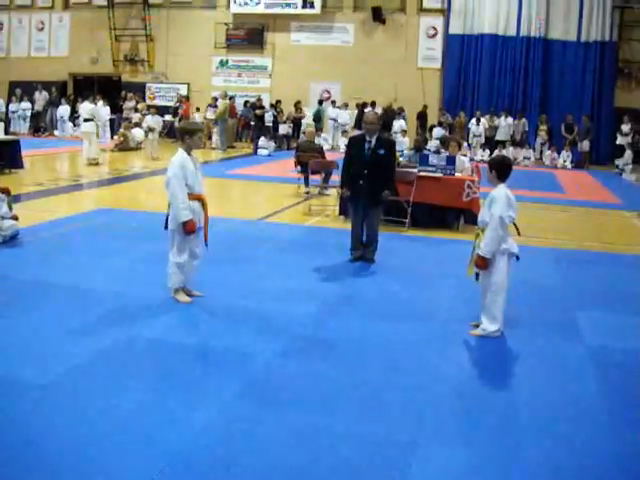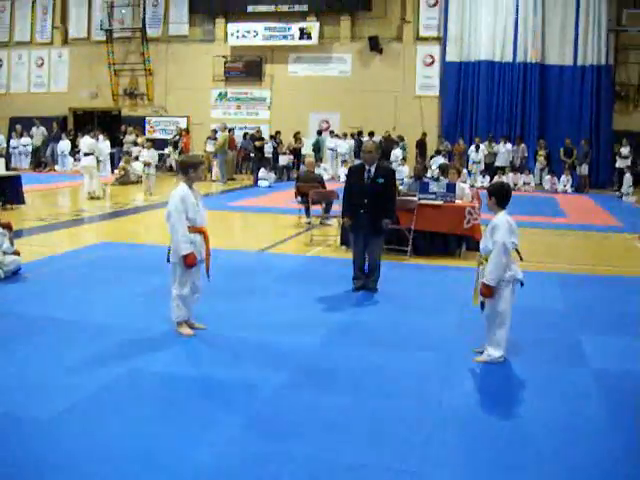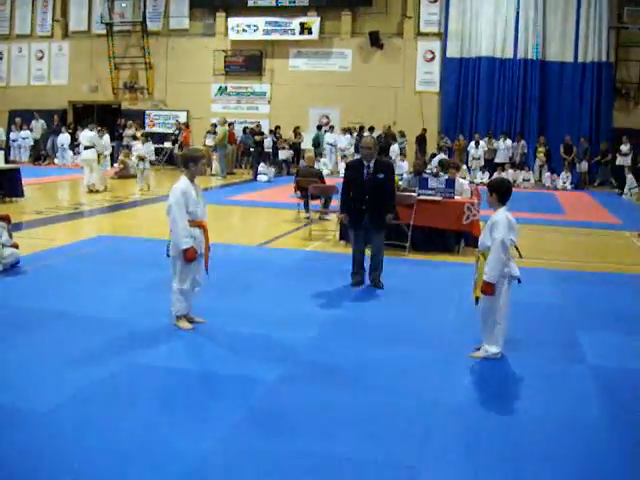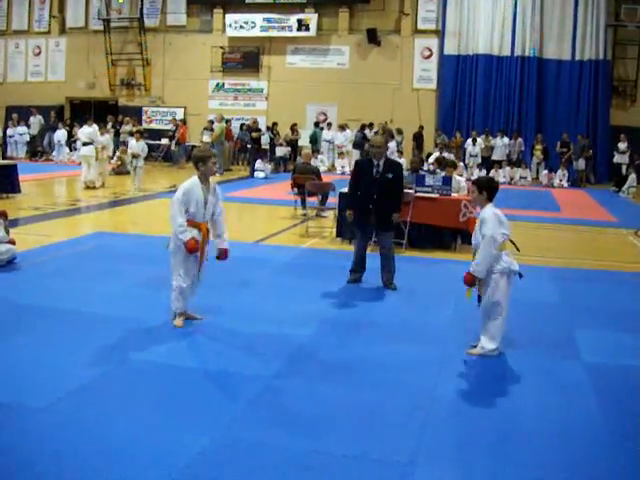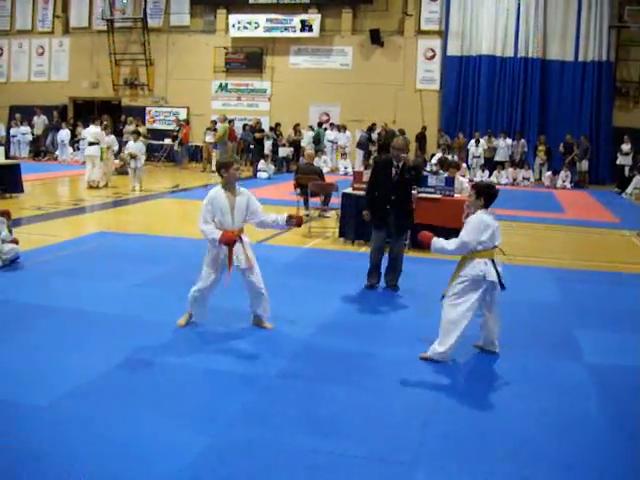
dt=0.4s
person 1, frame 1
left shoulder: (499, 195)
right shoulder: (500, 193)
left elbow: (496, 226)
left wrist: (483, 252)
right wrist: (483, 249)
left hip: (496, 248)
right hip: (494, 247)
left knee: (494, 287)
right knee: (489, 286)
left ankle: (491, 326)
right ankle: (487, 320)
person 1, frame 2
left shoulder: (500, 222)
right shoulder: (500, 220)
left elbow: (499, 254)
left wrist: (489, 281)
right wrist: (487, 278)
left hip: (499, 276)
right hip: (497, 274)
left knee: (497, 314)
right knee: (492, 314)
left ankle: (494, 352)
right ankle: (491, 347)
person 1, frame 3
left shoulder: (500, 219)
right shoulder: (500, 216)
left elbow: (498, 251)
left wrist: (489, 278)
left hip: (496, 272)
right hip: (494, 270)
left knee: (494, 311)
right knee: (489, 310)
left ankle: (491, 349)
right ankle: (490, 344)
person 1, frame 4
left shoulder: (488, 215)
right shoulder: (490, 213)
left elbow: (489, 248)
left wrist: (475, 272)
right wrist: (477, 270)
left hip: (496, 267)
right hip: (496, 266)
left knee: (493, 307)
right knee: (490, 306)
left ankle: (489, 345)
right ankle: (487, 342)
person 1, frame 5
left shoulder: (476, 220)
right shoulder: (491, 221)
left elbow: (459, 245)
left wrist: (432, 241)
left hip: (475, 269)
right hip: (488, 268)
left knee: (453, 306)
right knee: (487, 308)
left ankle: (439, 351)
right ankle: (490, 344)
person 2, frame 1
left shoulder: (194, 160)
right shoulder: (178, 162)
right elbow: (177, 194)
left wrist: (199, 214)
right wrist: (186, 218)
left hip: (195, 212)
right hip: (183, 214)
left knee: (193, 253)
right knee: (179, 253)
left ankle: (185, 285)
right ankle: (177, 289)
person 2, frame 2
left shoulder: (195, 192)
right shoulder: (179, 195)
right elbow: (178, 227)
left wrist: (203, 247)
right wrist: (186, 251)
left hip: (197, 244)
right hip: (185, 246)
left knee: (194, 285)
right knee: (182, 285)
left ankle: (188, 318)
right ankle: (180, 321)
person 2, frame 3
left shoulder: (195, 186)
right shoulder: (180, 189)
right elbow: (178, 221)
left wrist: (203, 241)
right wrist: (186, 246)
left hip: (197, 239)
right hip: (184, 241)
left knee: (194, 280)
right knee: (182, 280)
left ankle: (187, 313)
right ankle: (179, 316)
person 2, frame 4
left shoulder: (214, 189)
right shoulder: (188, 187)
left elbow: (218, 217)
right elbow: (176, 216)
left wrist: (222, 243)
right wrist: (188, 239)
left hip: (200, 236)
right hip: (183, 238)
left knee: (194, 277)
right knee: (182, 278)
left ankle: (182, 309)
right ankle: (178, 313)
person 2, frame 5
left shoulder: (245, 195)
right shoulder: (213, 196)
left elbow: (262, 218)
right elbow: (205, 224)
left wrist: (286, 220)
right wrist: (220, 236)
left hip: (240, 245)
right hip: (219, 247)
left knee: (256, 283)
right knee: (204, 285)
left ankle: (259, 318)
right ankle: (189, 314)
person 3, frame 1
left shoulder: (388, 143)
right shoulder: (354, 141)
left elbow: (390, 168)
right elbow: (347, 164)
left wrist: (388, 188)
right wrist: (345, 185)
left hip: (375, 190)
right hip: (356, 189)
left knee: (372, 226)
right knee: (356, 224)
left ankle: (369, 253)
right ankle: (356, 252)
person 3, frame 2
left shoulder: (387, 172)
right shoulder: (353, 170)
left elbow: (391, 197)
right elbow: (347, 194)
left wrist: (389, 217)
right wrist: (346, 215)
left hip: (376, 219)
right hip: (357, 218)
left knee: (374, 255)
right knee: (358, 253)
left ankle: (371, 282)
right ankle: (359, 281)
person 3, frame 3
left shoulder: (386, 166)
right shoulder: (351, 166)
left elbow: (390, 191)
right elbow: (346, 190)
left wrist: (390, 211)
right wrist: (344, 210)
left hip: (378, 214)
right hip: (357, 213)
left knee: (377, 248)
right knee: (357, 248)
left ankle: (375, 278)
right ankle: (357, 276)
person 3, frame 4
left shoulder: (395, 167)
right shoulder: (361, 164)
left elbow: (399, 190)
right elbow: (353, 187)
left wrist: (397, 210)
right wrist: (350, 207)
left hip: (385, 214)
right hip: (363, 212)
left knee: (387, 248)
right knee: (360, 246)
left ankle: (388, 280)
right ankle: (356, 274)
person 3, frame 5
left shoulder: (412, 167)
right shoulder: (380, 163)
left elbow: (419, 183)
right elbow: (371, 187)
left wrist: (410, 166)
right wrist: (367, 208)
left hip: (401, 214)
right hip: (381, 212)
left knee: (397, 251)
right knee: (376, 248)
left ankle: (392, 280)
right ankle: (373, 278)
